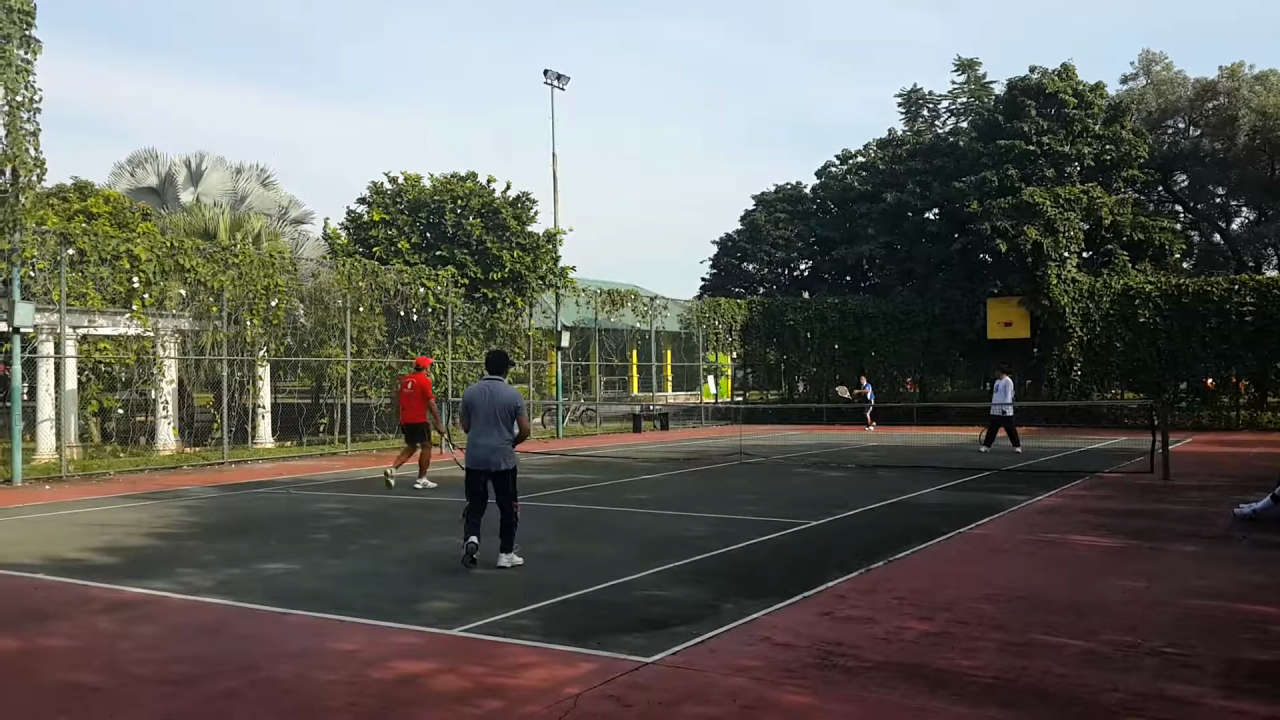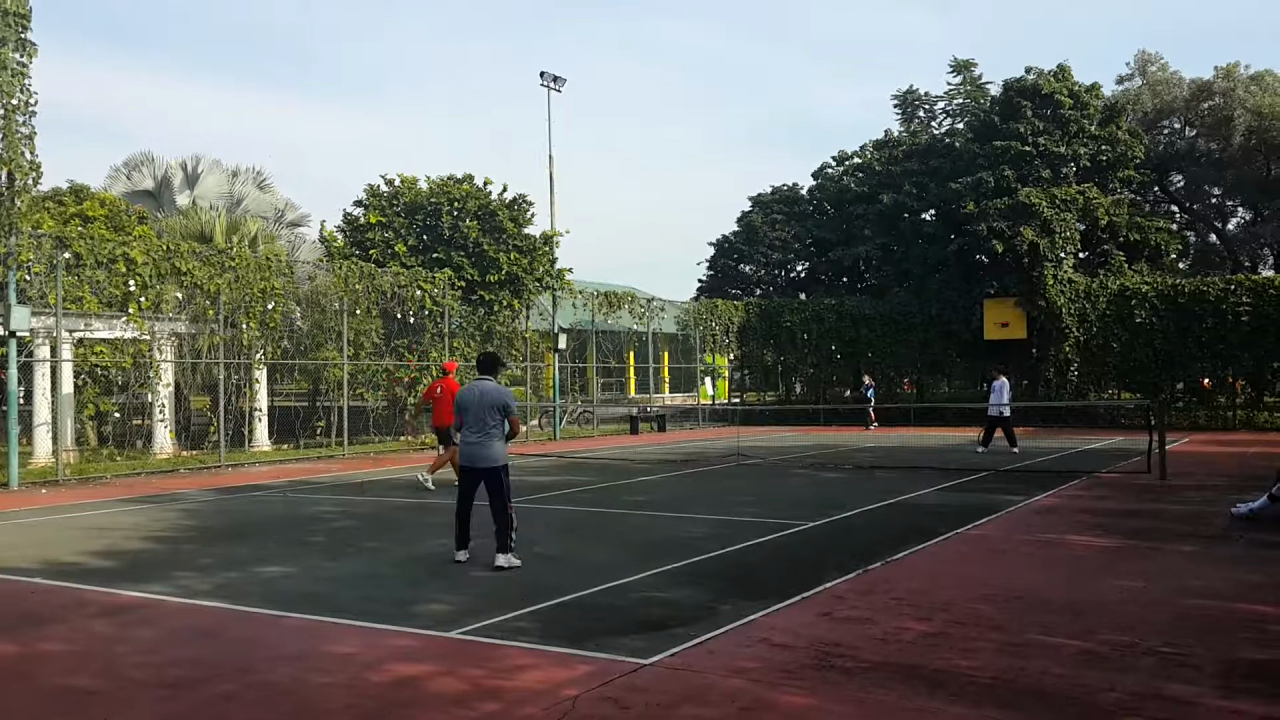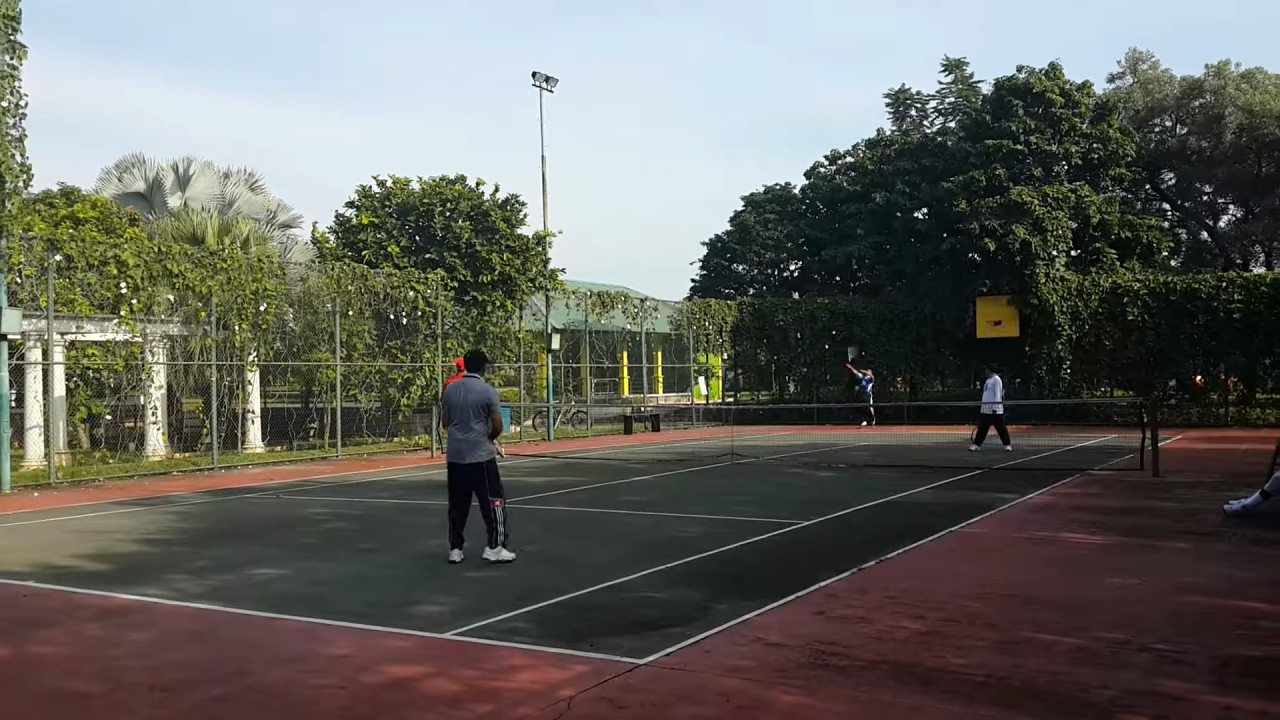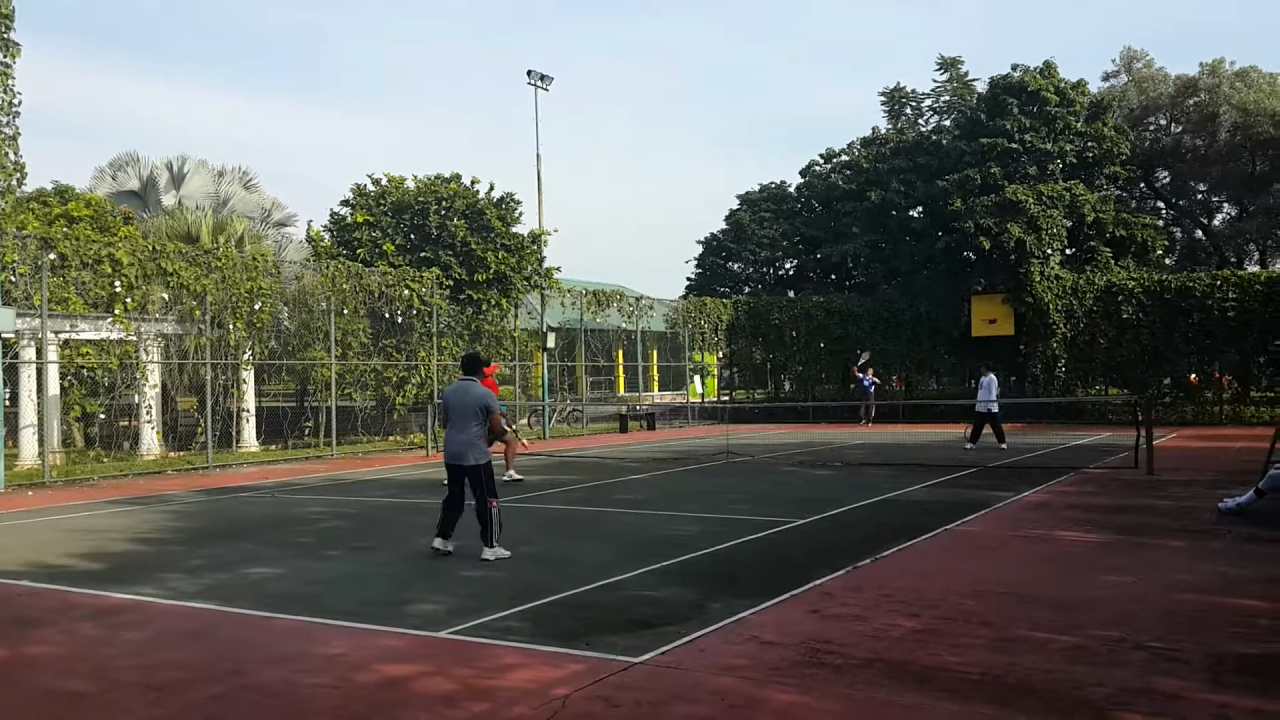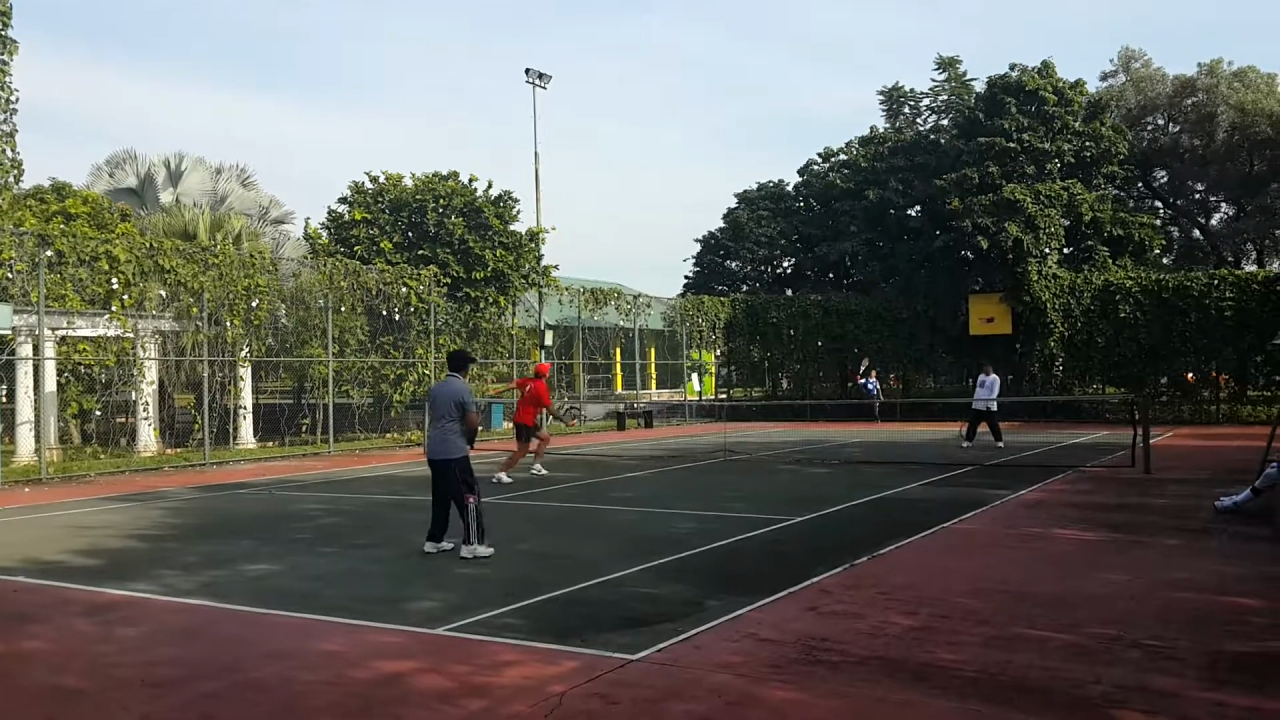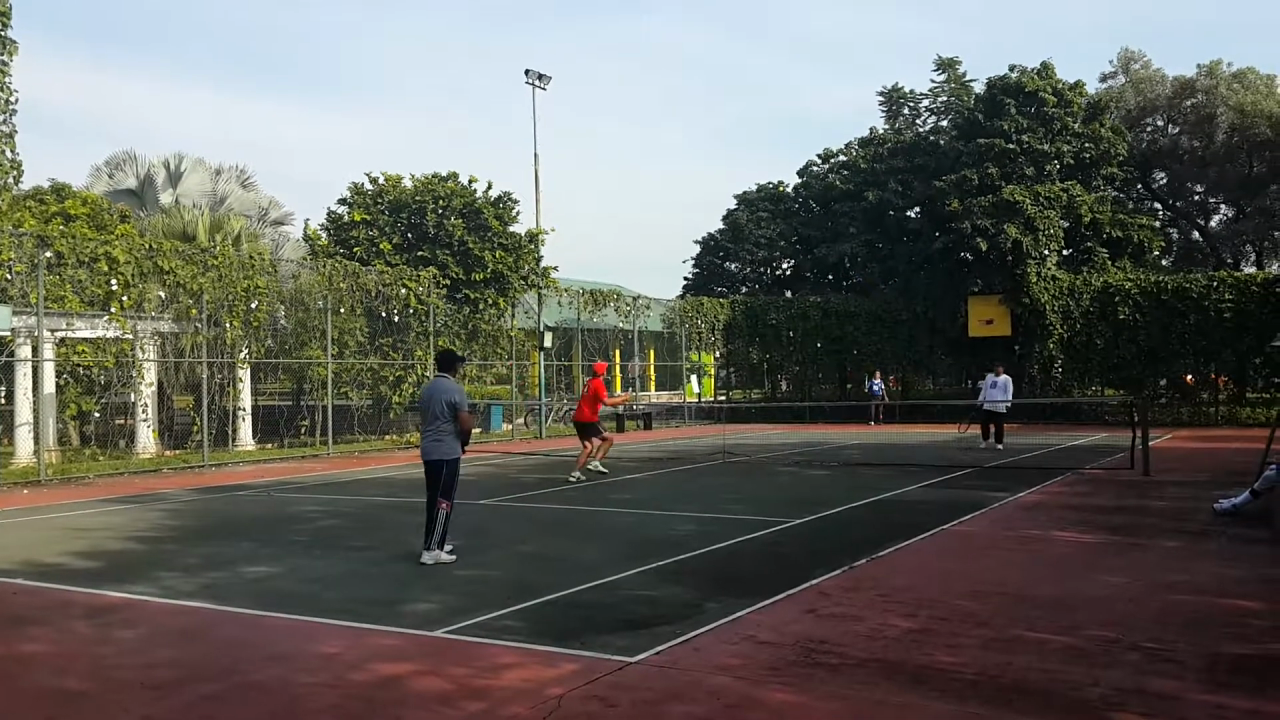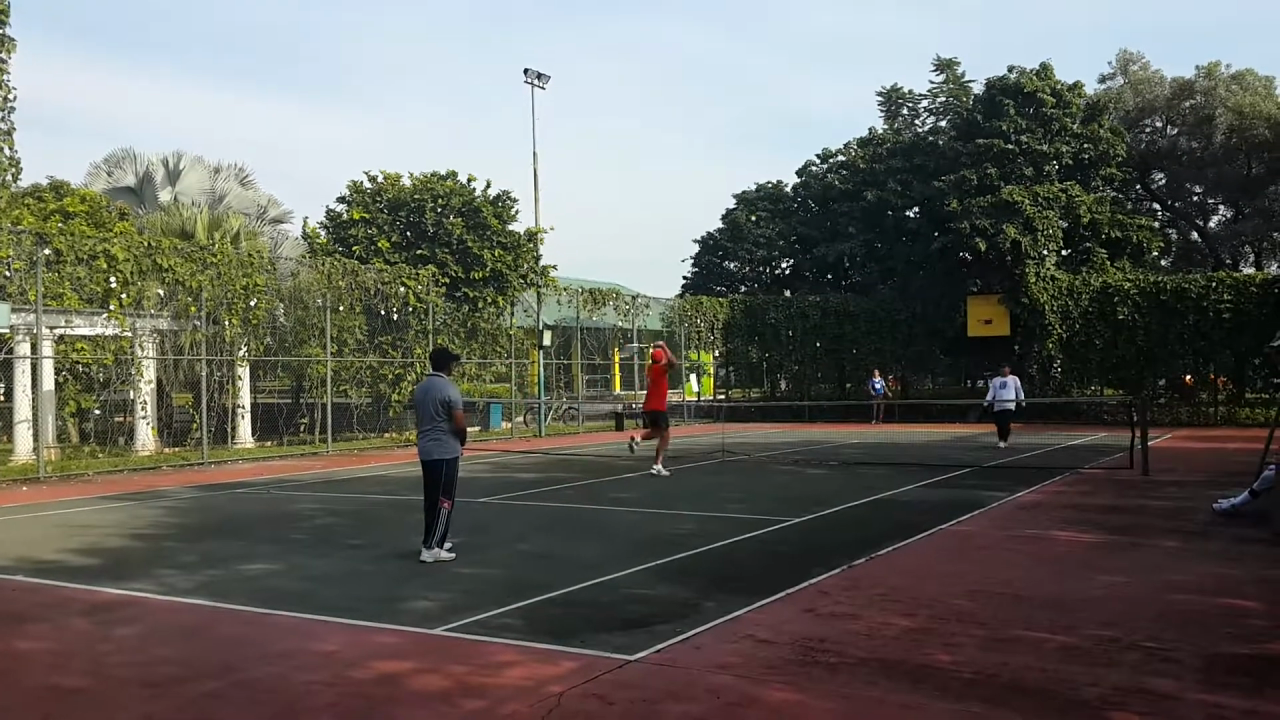
dt=0.3s
person 1, frame 1
left shoulder: (470, 392)
right shoulder: (514, 395)
left elbow: (465, 426)
right elbow: (525, 431)
left hip: (475, 458)
right hip: (503, 458)
left knee: (474, 505)
right knee: (508, 508)
left ankle: (471, 539)
right ankle: (506, 554)
person 1, frame 2
left shoulder: (462, 392)
right shoulder: (503, 393)
left elbow: (456, 426)
right elbow: (515, 429)
left hip: (466, 457)
right hip: (494, 457)
left knee: (464, 505)
right knee: (503, 507)
left ankle: (461, 549)
right ankle: (503, 554)
person 1, frame 3
left shoulder: (450, 389)
right shoulder: (488, 391)
left elbow: (446, 422)
right elbow: (498, 426)
left hip: (455, 454)
right hip: (481, 454)
left knee: (457, 503)
right knee: (492, 500)
left ankle: (455, 549)
right ankle: (495, 548)
person 1, frame 4
left shoulder: (448, 392)
right shoulder: (485, 394)
left elbow: (443, 423)
right elbow: (498, 428)
right wrist: (488, 441)
left hip: (452, 454)
right hip: (477, 455)
left knee: (454, 497)
right knee: (488, 501)
left ankle: (441, 538)
right ankle: (491, 547)
person 1, frame 5
left shoulder: (435, 388)
right shoulder: (463, 389)
right elbow: (473, 425)
right wrist: (469, 441)
left hip: (434, 450)
right hip: (454, 451)
left knee: (440, 497)
right knee: (468, 496)
left ankle: (434, 540)
right ankle: (472, 544)
person 1, frame 6
left shoulder: (425, 389)
right shoulder: (455, 390)
right elbow: (466, 425)
right wrist: (464, 441)
left hip: (428, 451)
right hip: (447, 452)
left knee: (434, 500)
right knee: (443, 501)
left ankle: (434, 543)
right ankle: (431, 550)
person 1, frame 7
left shoulder: (420, 388)
right shoulder: (449, 388)
right elbow: (460, 424)
right wrist: (461, 442)
left hip: (426, 450)
right hip: (445, 451)
left knee: (431, 499)
right knee: (443, 500)
left ankle: (434, 541)
right ankle: (430, 549)
